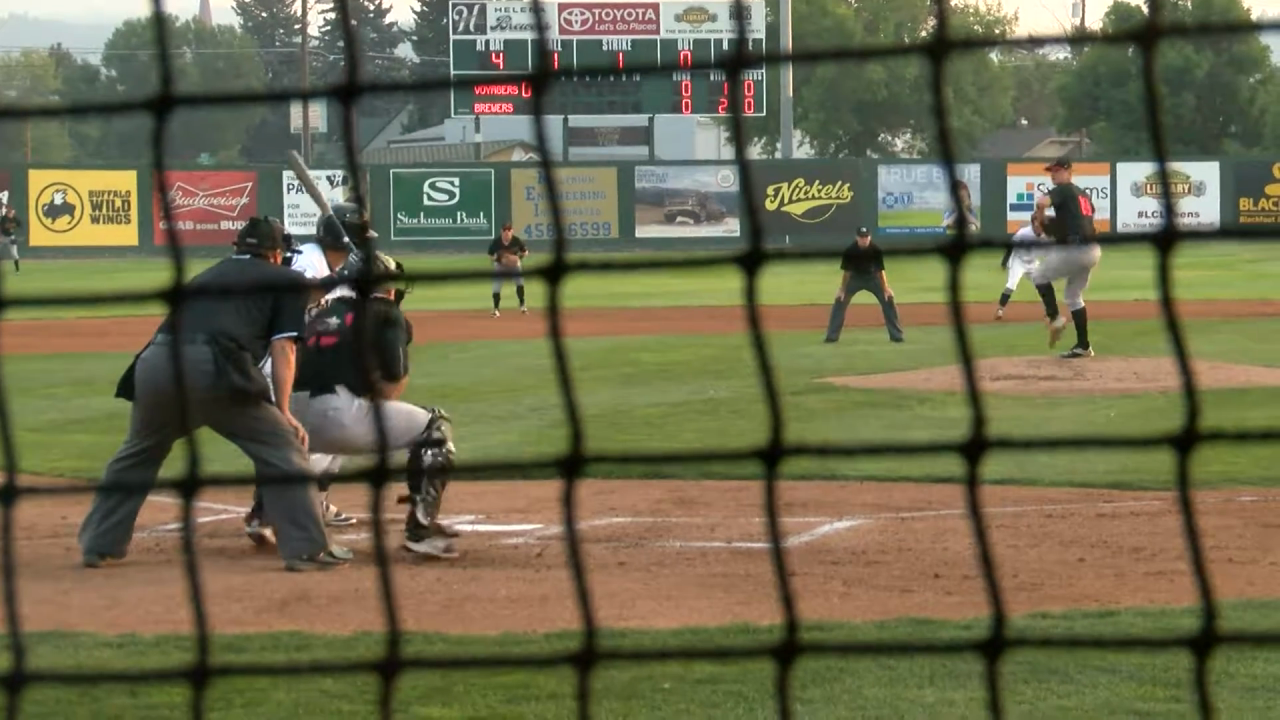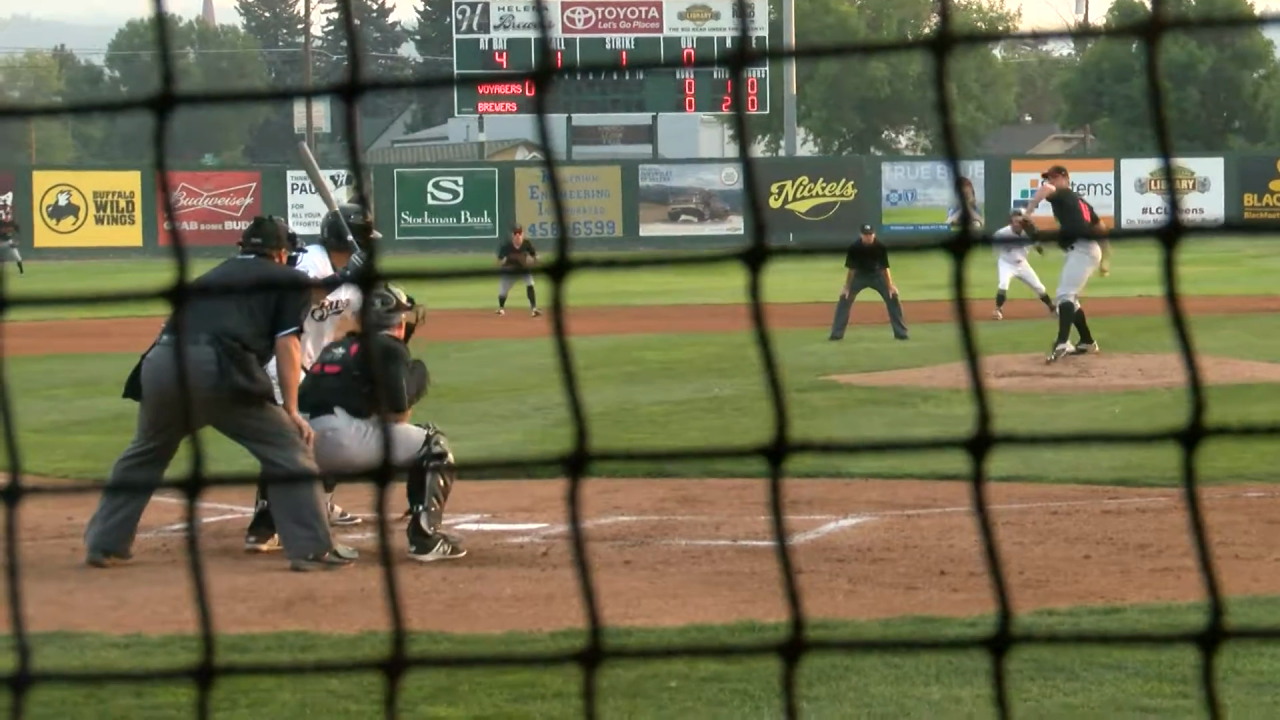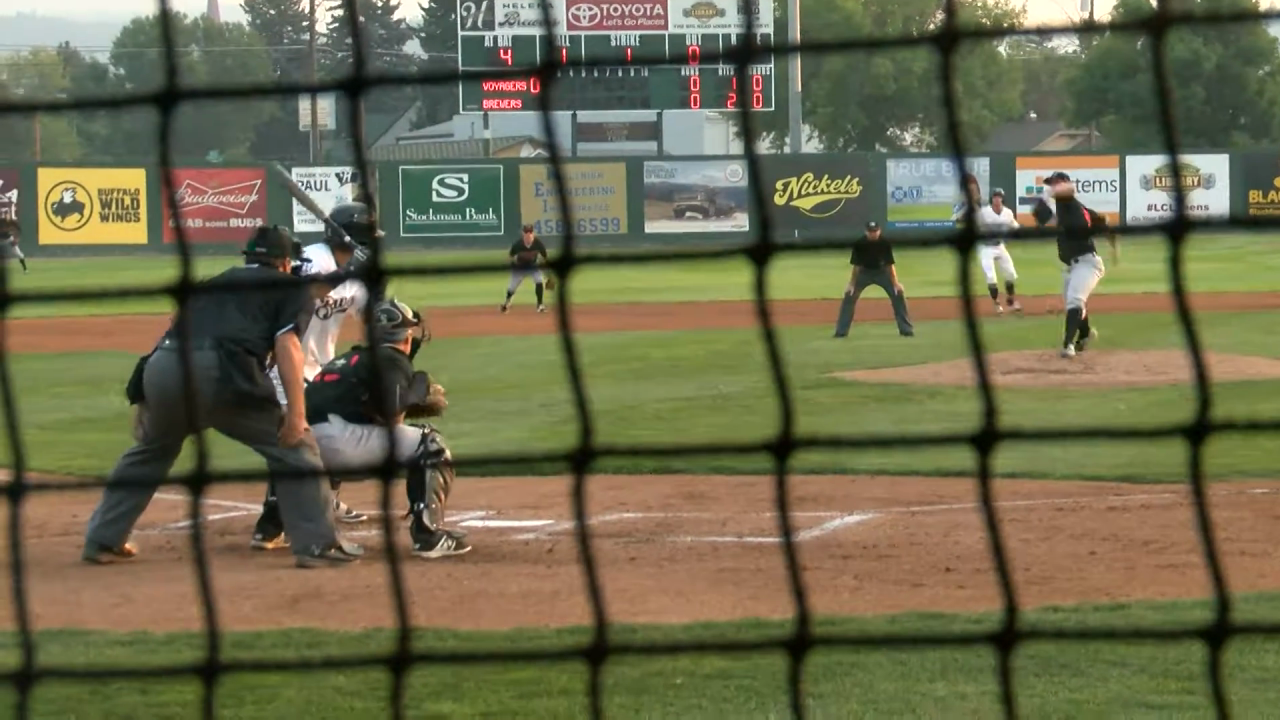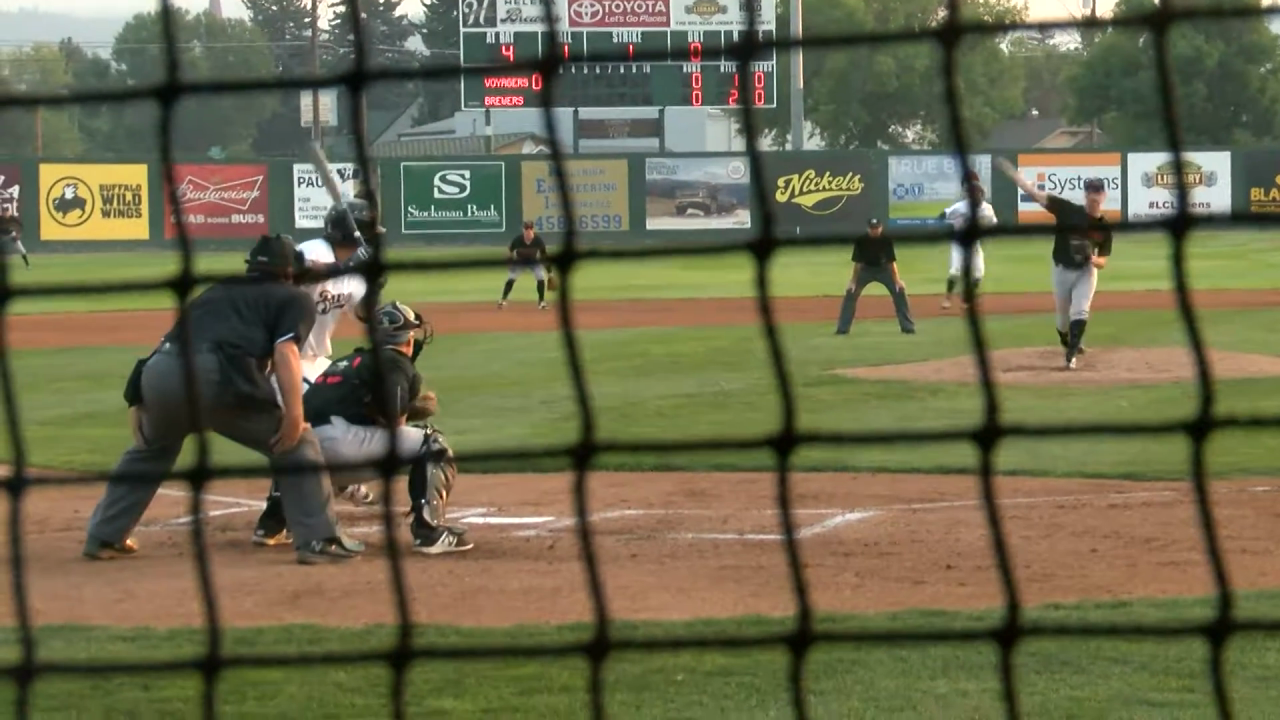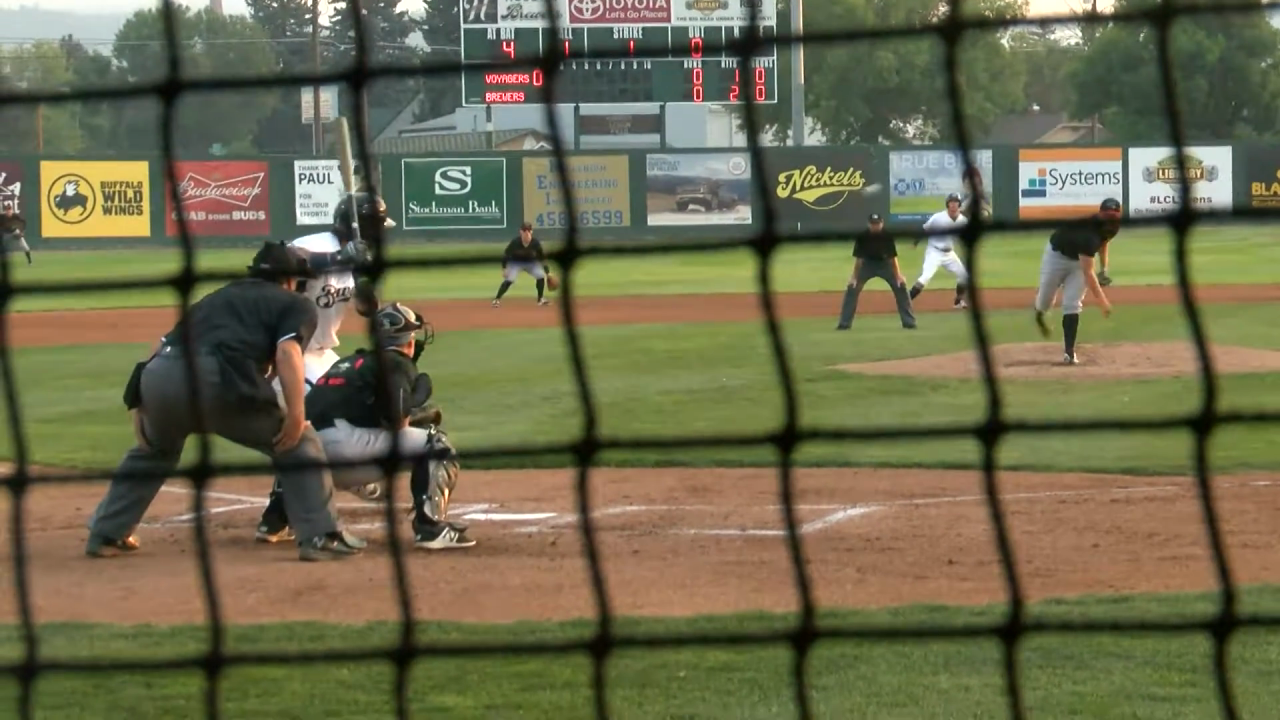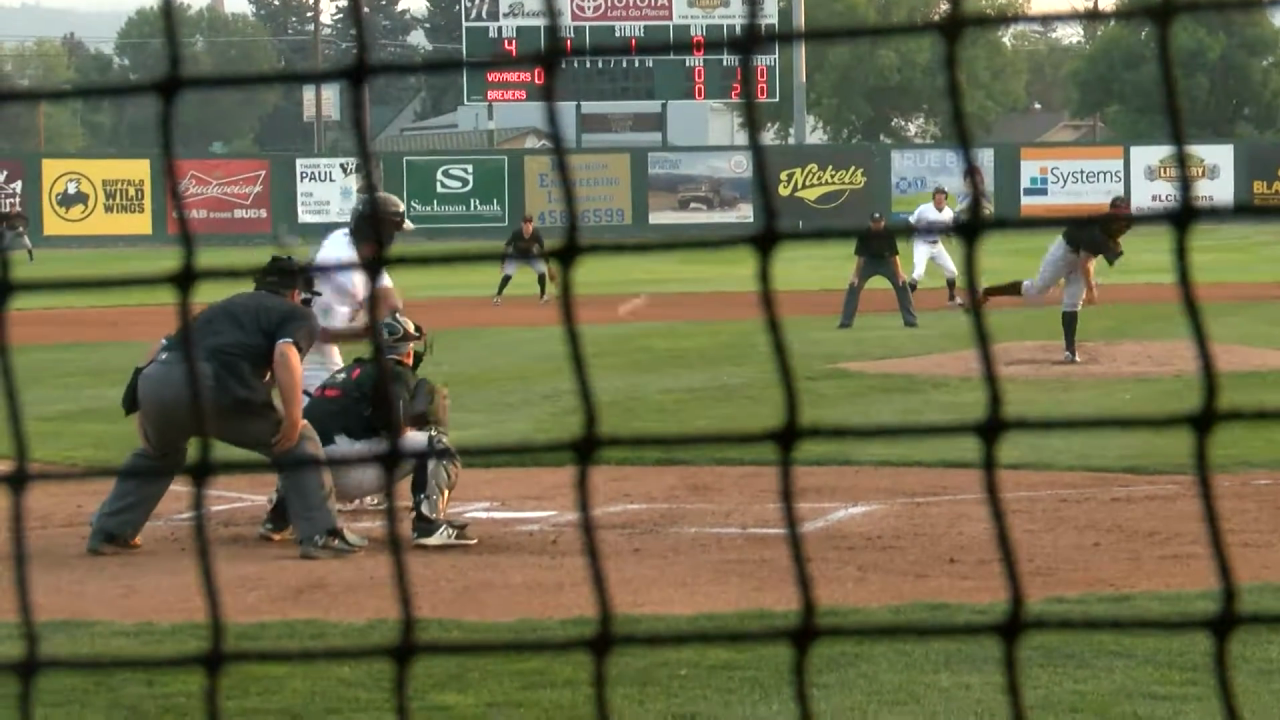
dt=0.2s
person 1, frame 1
left shoulder: (209, 273)
right shoulder: (286, 280)
right elbow: (282, 348)
right wrist: (283, 412)
left hip: (156, 361)
right hip: (212, 366)
left knee: (137, 454)
right knee: (283, 449)
left ankle: (99, 546)
right ankle: (308, 549)
person 1, frame 2
left shoulder: (212, 274)
right shoulder: (289, 280)
right elbow: (286, 343)
right wrist: (290, 409)
left hip: (160, 362)
right hip: (216, 367)
left knee: (144, 453)
right knee: (288, 448)
left ankle: (105, 544)
right ankle: (313, 549)
person 1, frame 3
left shoulder: (216, 282)
right shoulder: (292, 288)
right elbow: (286, 343)
left wrist: (142, 401)
right wrist: (296, 410)
left hip: (161, 366)
right hip: (217, 371)
left knee: (149, 451)
right knee: (294, 447)
left ankle: (102, 540)
right ankle: (319, 544)
person 1, frame 4
left shoulder: (217, 289)
right shoulder: (294, 298)
left elbow: (172, 343)
right elbow: (285, 351)
left wrist: (139, 403)
right wrist: (294, 416)
left hip: (159, 370)
right hip: (216, 375)
left knee: (150, 451)
right knee: (297, 445)
left ankle: (103, 536)
right ankle: (319, 540)
person 1, frame 5
left shoulder: (220, 294)
right shoulder: (297, 304)
left elbow: (166, 345)
right elbow: (287, 351)
left wrist: (140, 405)
right wrist: (296, 415)
left hip: (158, 374)
right hip: (215, 378)
left knee: (153, 450)
right knee: (299, 443)
left ankle: (105, 534)
right ankle: (321, 536)
person 1, frame 6
left shoulder: (226, 304)
right shoulder: (299, 315)
left elbow: (162, 349)
right elbow: (285, 353)
left wrist: (144, 411)
right wrist: (293, 417)
left hip: (154, 380)
right hip: (210, 383)
left knee: (159, 453)
right knee: (299, 442)
left ankle: (108, 532)
right ankle: (322, 535)
person 2, frame 1
left shoulder: (342, 271)
right shoulder: (307, 258)
right wrist: (339, 278)
right hip: (278, 363)
left ankle: (316, 504)
right ankle: (264, 517)
person 2, frame 2
left shoulder: (348, 268)
right shoulder: (311, 260)
right wrist: (343, 277)
left hip: (314, 368)
right hip: (282, 365)
left ankle: (322, 504)
right ankle: (265, 525)
person 2, frame 3
left shoulder: (354, 277)
right shoulder: (316, 257)
right wrist: (344, 273)
left hip: (315, 366)
left ankle: (328, 500)
right ankle: (271, 525)
person 2, frame 4
left shoulder: (353, 271)
right shoulder: (313, 253)
left elbow: (368, 315)
right wrist: (346, 266)
left hip: (315, 361)
left ankle: (345, 481)
person 2, frame 5
left shoulder: (359, 261)
right shoulder: (318, 246)
left elbow: (370, 309)
left wrist: (363, 278)
right wrist: (336, 259)
left hip: (321, 352)
person 2, frame 6
left shoulder: (346, 237)
right shoulder: (346, 275)
left elbow: (385, 291)
right elbow: (324, 334)
right wrist: (369, 324)
right hip: (309, 347)
person 3, frame 1
left shoulder: (324, 313)
right shoulder: (387, 315)
right elbow: (393, 384)
left hip: (296, 412)
right hip: (338, 412)
right knee: (435, 431)
right ankle: (422, 528)
person 3, frame 2
left shoulder: (337, 347)
right shoulder: (392, 348)
right elbow: (396, 415)
right hip: (337, 433)
right knee: (434, 447)
right ankle: (425, 539)
person 3, frame 3
left shoulder: (344, 360)
right shoulder: (393, 360)
right elbow: (391, 421)
left wrist: (424, 404)
right hip: (336, 441)
right knee: (429, 445)
right ankle: (428, 536)
person 3, frame 4
left shoulder: (348, 361)
right shoulder: (395, 362)
right elbow: (394, 422)
left wrist: (412, 408)
right hip: (336, 443)
right knee: (432, 445)
left ankle: (271, 524)
right ankle: (430, 532)
person 3, frame 5
left shoulder: (349, 362)
right shoulder: (398, 363)
right elbow: (397, 424)
left wrist: (422, 418)
right hip: (340, 448)
right knee: (437, 445)
left ankle: (274, 522)
right ankle: (431, 528)
person 3, frame 6
left shoulder: (351, 371)
right shoulder: (395, 372)
right elbow: (398, 432)
right hip: (347, 472)
right knee: (438, 445)
left ankle: (277, 520)
right ankle: (430, 526)
person 4, frame 1
left shoulder: (1061, 190)
right shoulder: (1082, 194)
left elbow: (1042, 202)
left wrist: (1040, 219)
right wrist: (1059, 224)
left hip: (1075, 248)
right hip: (1092, 250)
left knee: (1038, 276)
right knee: (1073, 297)
left ankle: (1055, 319)
right ankle: (1083, 346)
person 4, frame 2
left shoulder: (1063, 196)
right shoulder: (1081, 201)
left elbow: (1047, 189)
right elbow: (1100, 228)
left wrist: (1028, 213)
right wrist: (1104, 261)
left hip: (1083, 252)
right hip: (1090, 250)
left knee: (1064, 296)
right knee: (1069, 302)
left ankle: (1063, 343)
right ankle: (1087, 343)
person 4, frame 3
left shoulder: (1068, 201)
right shoulder: (1072, 207)
left wrist: (1045, 197)
left hip: (1086, 263)
right hip: (1072, 266)
left knee: (1074, 300)
right knee: (1072, 302)
left ankle: (1068, 345)
right ankle: (1085, 333)
person 4, frame 4
left shoulder: (1104, 227)
right shoulder: (1069, 209)
left elbow: (1102, 262)
right elbow: (1036, 194)
left wrist: (1091, 258)
right wrist: (1011, 172)
left hip: (1086, 271)
right hip: (1063, 271)
left knee: (1079, 312)
right knee: (1062, 322)
right ankle: (1068, 343)
person 4, frame 5
left shoulder: (1111, 227)
right shoulder: (1087, 233)
right elbow: (1087, 271)
right wrist: (1102, 298)
left hip: (1077, 260)
right hip: (1056, 254)
left knee: (1072, 305)
right knee: (1045, 300)
right ankle: (1039, 315)
person 4, frame 6
left shoulder: (1126, 220)
right shoulder: (1097, 234)
right elbow: (1085, 264)
left wrist: (1116, 245)
right wrist: (1091, 290)
left hip: (1085, 258)
right hip: (1066, 250)
left knee: (1073, 303)
